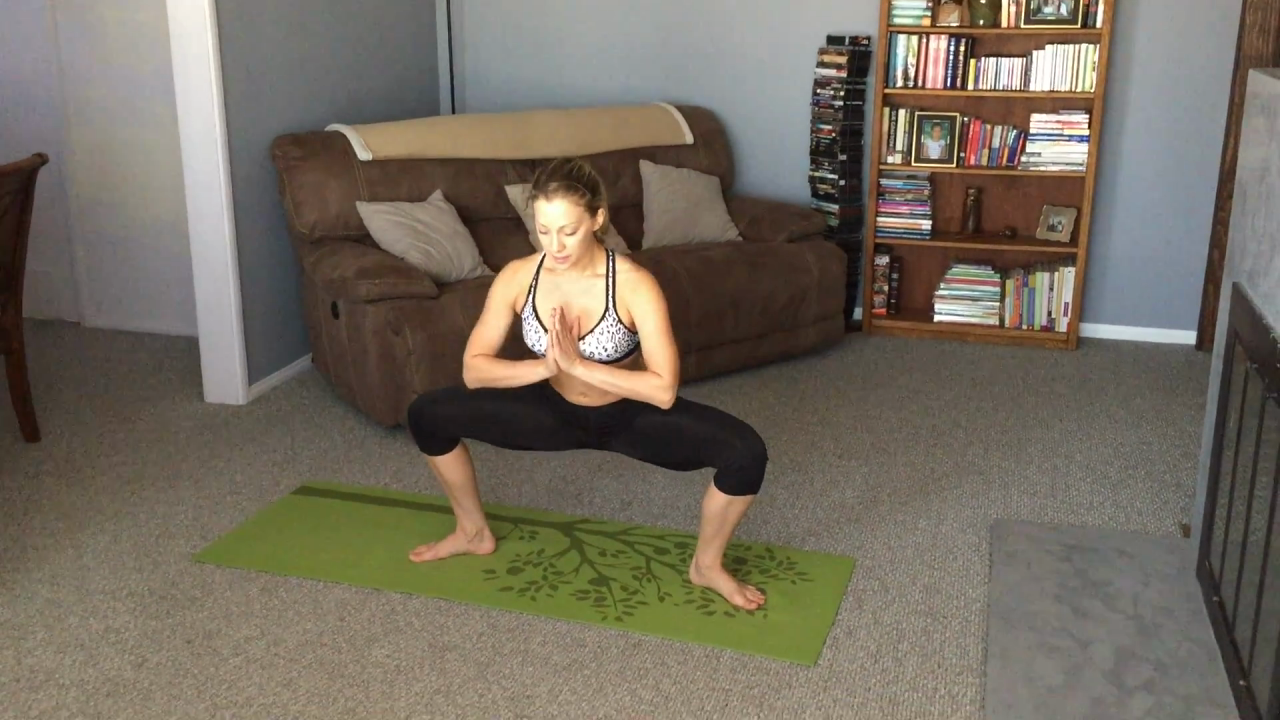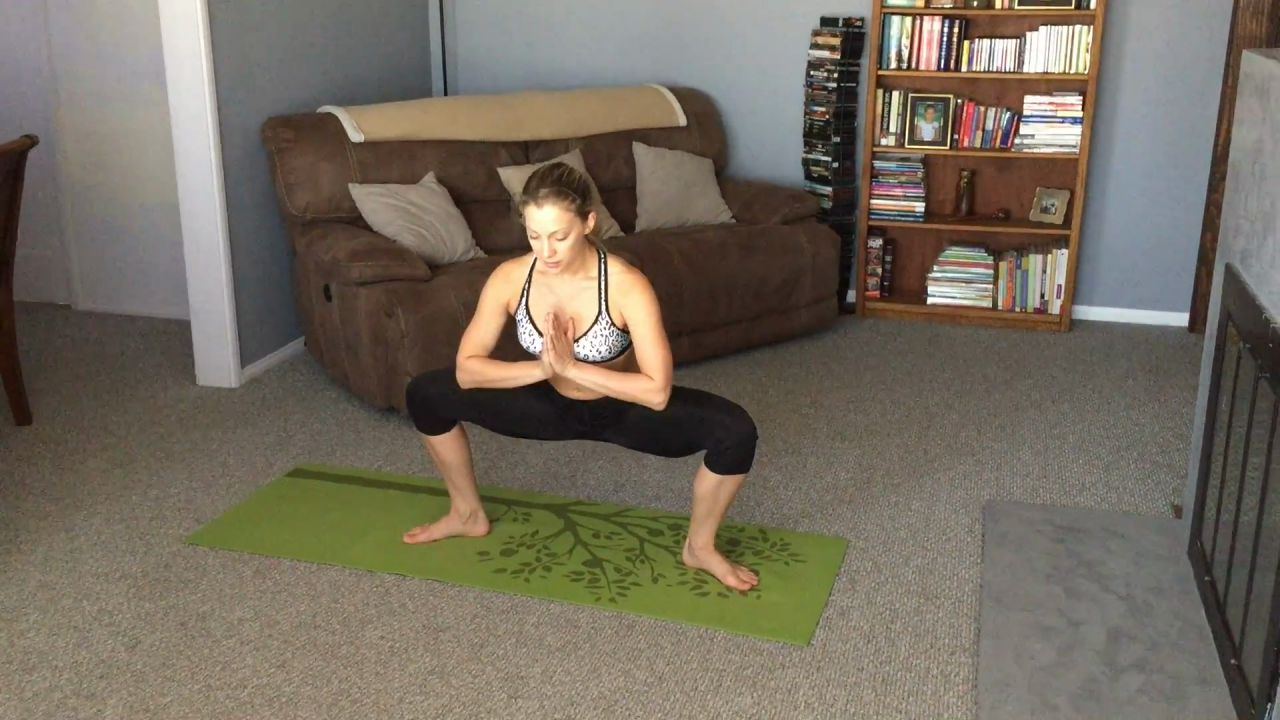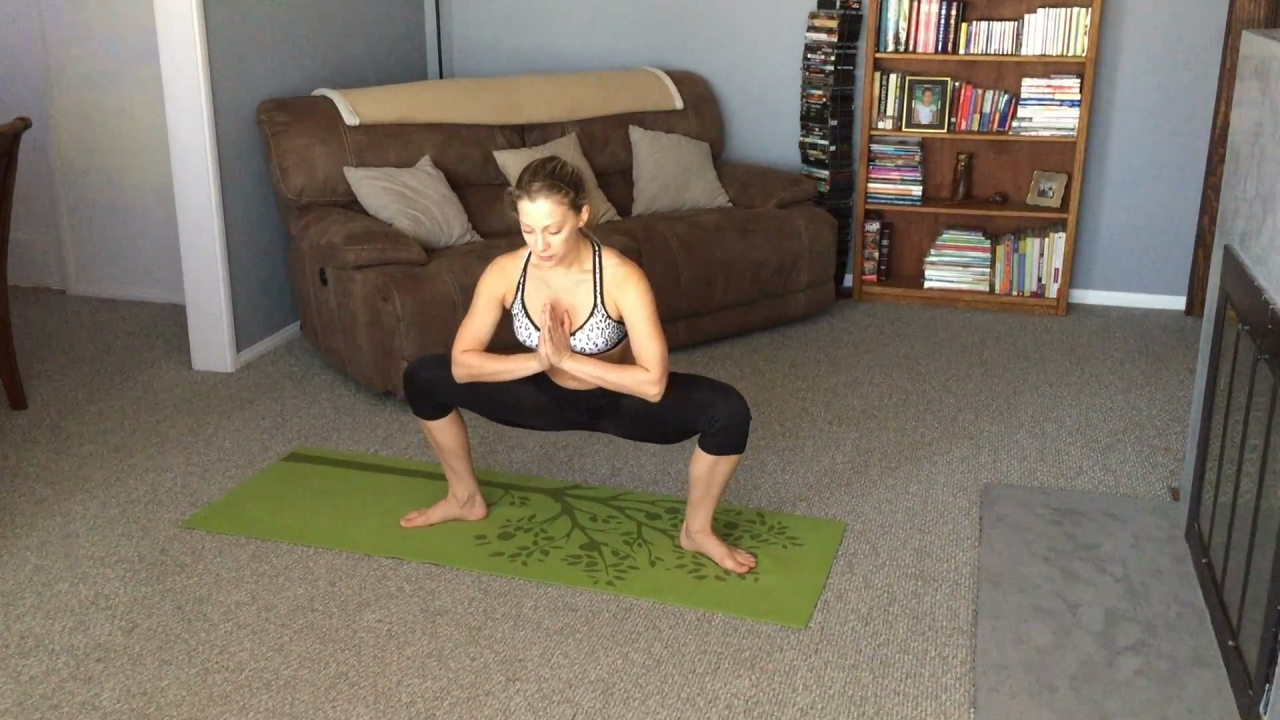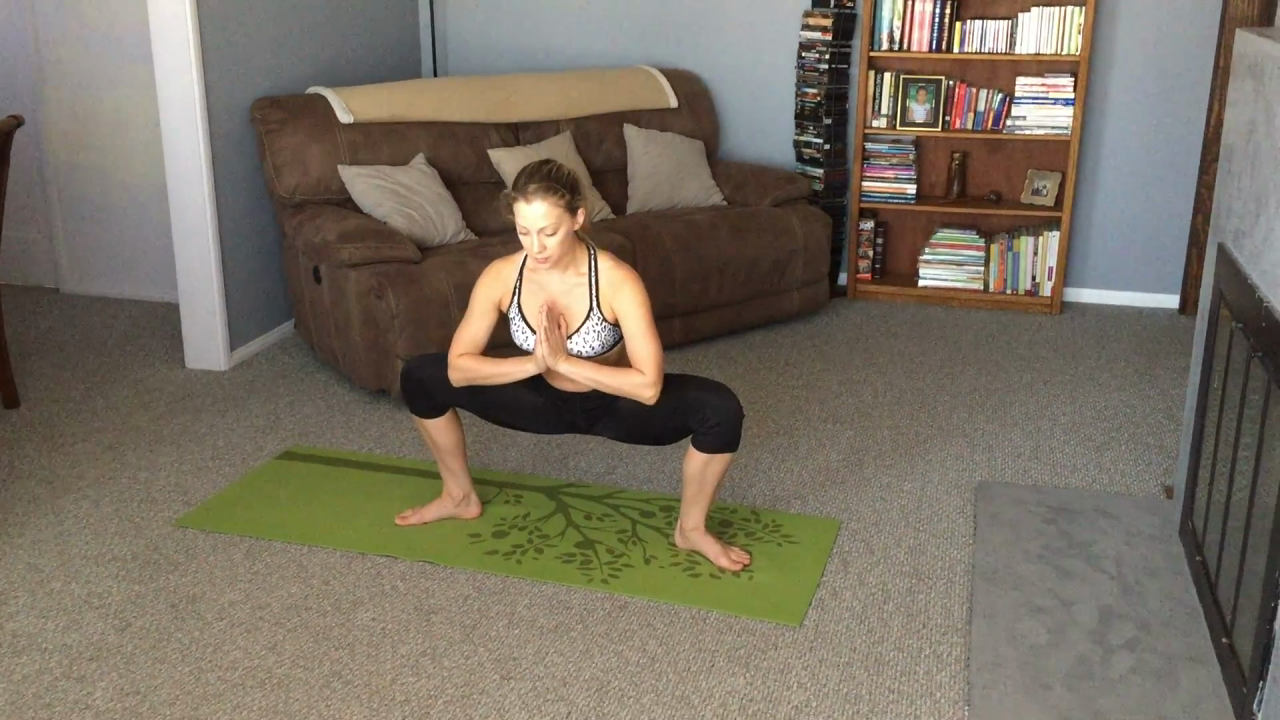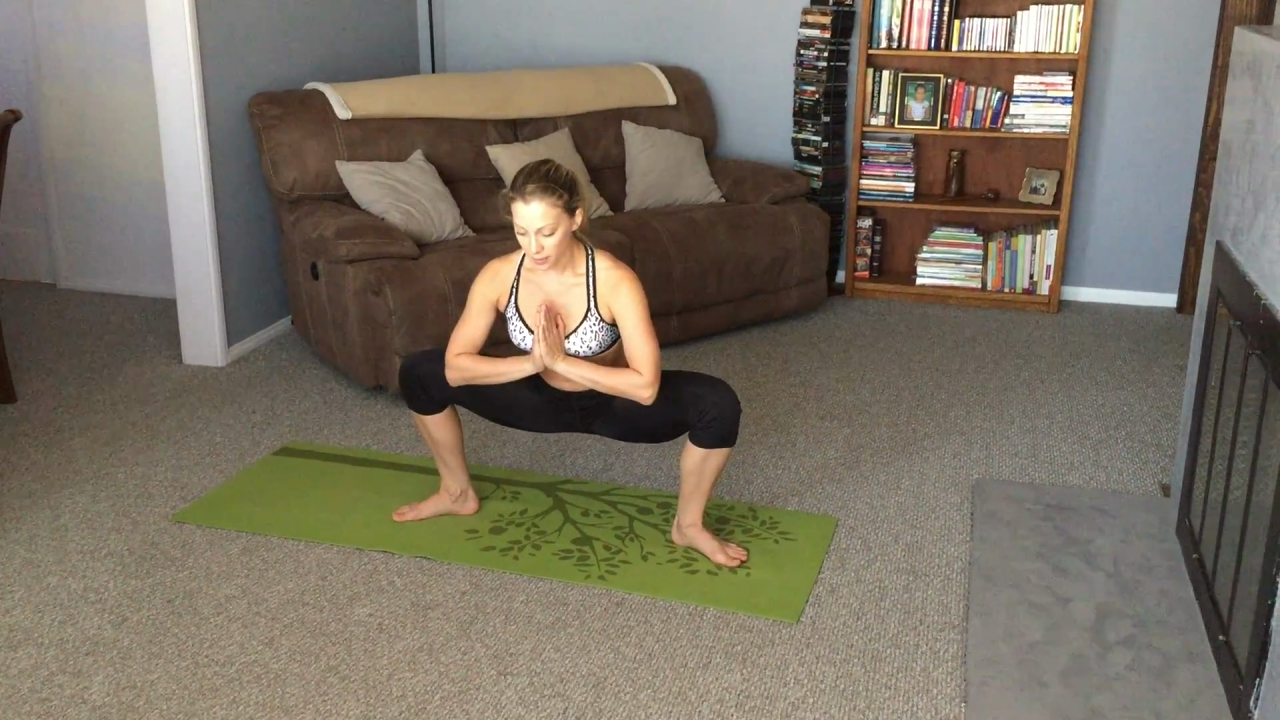
dt=0.5s
person 1, frame 1
left shoulder: (634, 284)
right shoulder: (516, 277)
left elbow: (664, 391)
right elbow: (473, 369)
left wrist: (578, 365)
right wrist: (545, 366)
left hip: (631, 417)
right hip: (555, 410)
left knee: (746, 453)
right knee: (427, 415)
left ankle: (706, 565)
right ankle: (473, 532)
person 1, frame 2
left shoulder: (626, 285)
right shoulder: (510, 278)
left elbow: (658, 392)
right elbow: (466, 370)
left wrist: (571, 367)
right wrist: (541, 368)
left hip: (622, 410)
right hip: (552, 405)
left knee: (735, 431)
right knee: (426, 394)
left ankle: (699, 546)
right ankle: (468, 513)
person 1, frame 3
left shoulder: (621, 276)
right shoulder: (505, 271)
left elbow: (654, 383)
right elbow: (462, 363)
left wrist: (567, 359)
right wrist: (538, 360)
left hip: (618, 400)
right hip: (548, 397)
left knee: (728, 412)
right knee: (423, 378)
left ankle: (696, 530)
right ankle: (465, 498)
person 1, frame 4
left shoulder: (616, 279)
right shoulder: (501, 275)
left elbow: (649, 386)
right elbow: (458, 368)
left wrist: (564, 361)
right wrist: (535, 362)
left hip: (613, 405)
right hip: (545, 400)
left knee: (721, 410)
right knee: (421, 376)
left ankle: (690, 528)
right ankle: (460, 497)
person 1, frame 5
left shoulder: (614, 280)
right shoulder: (498, 275)
left elbow: (646, 387)
right elbow: (454, 366)
left wrist: (561, 362)
right wrist: (532, 363)
left hip: (610, 403)
right hip: (541, 399)
left knee: (718, 404)
right knee: (419, 373)
left ankle: (688, 525)
right ankle: (457, 493)
